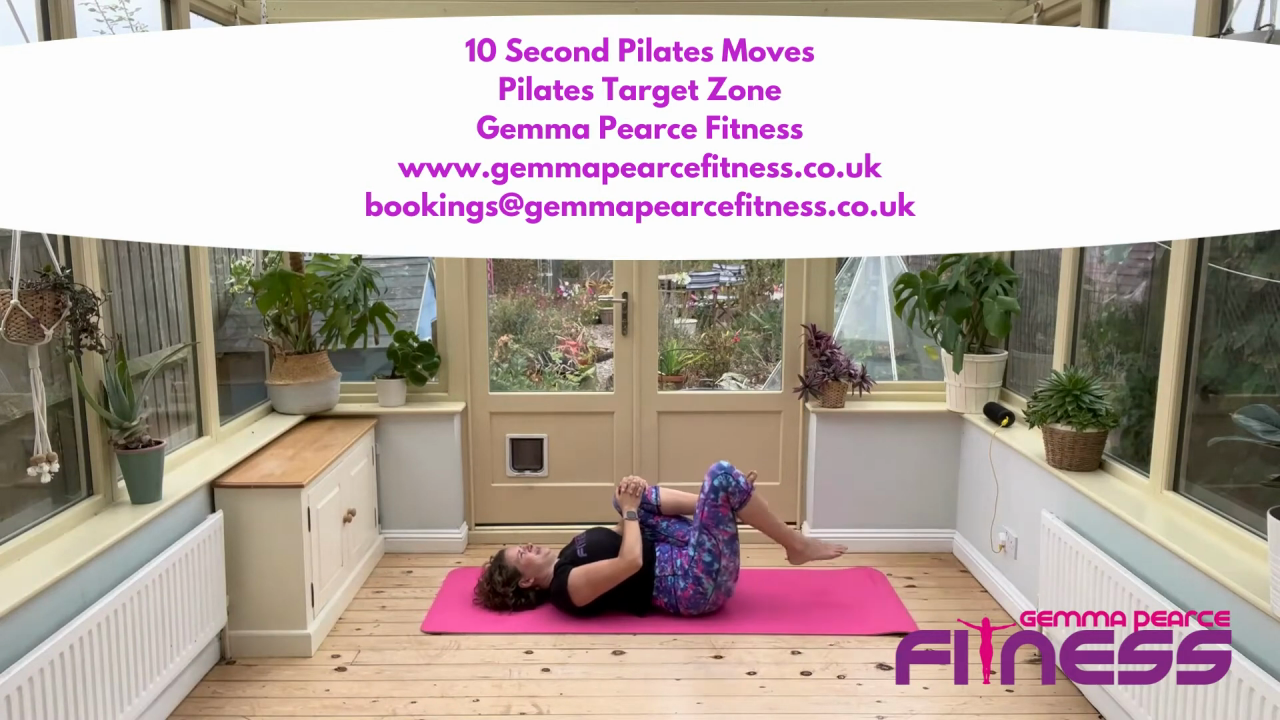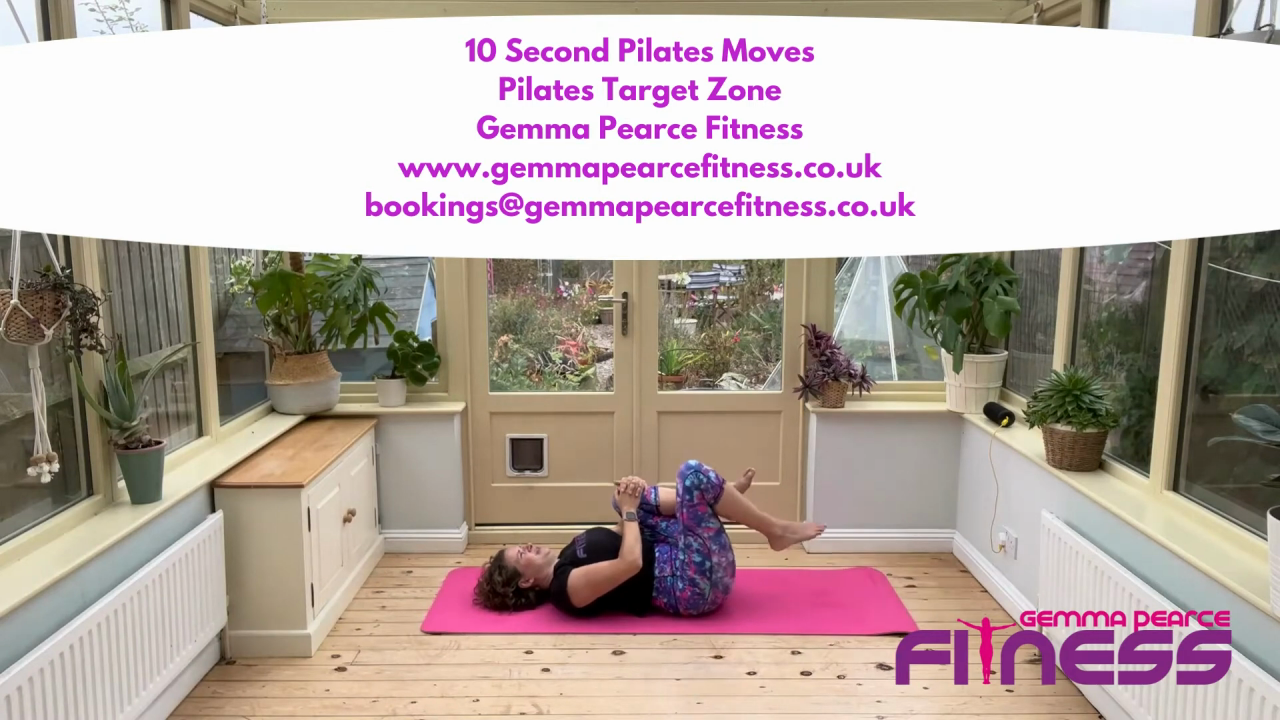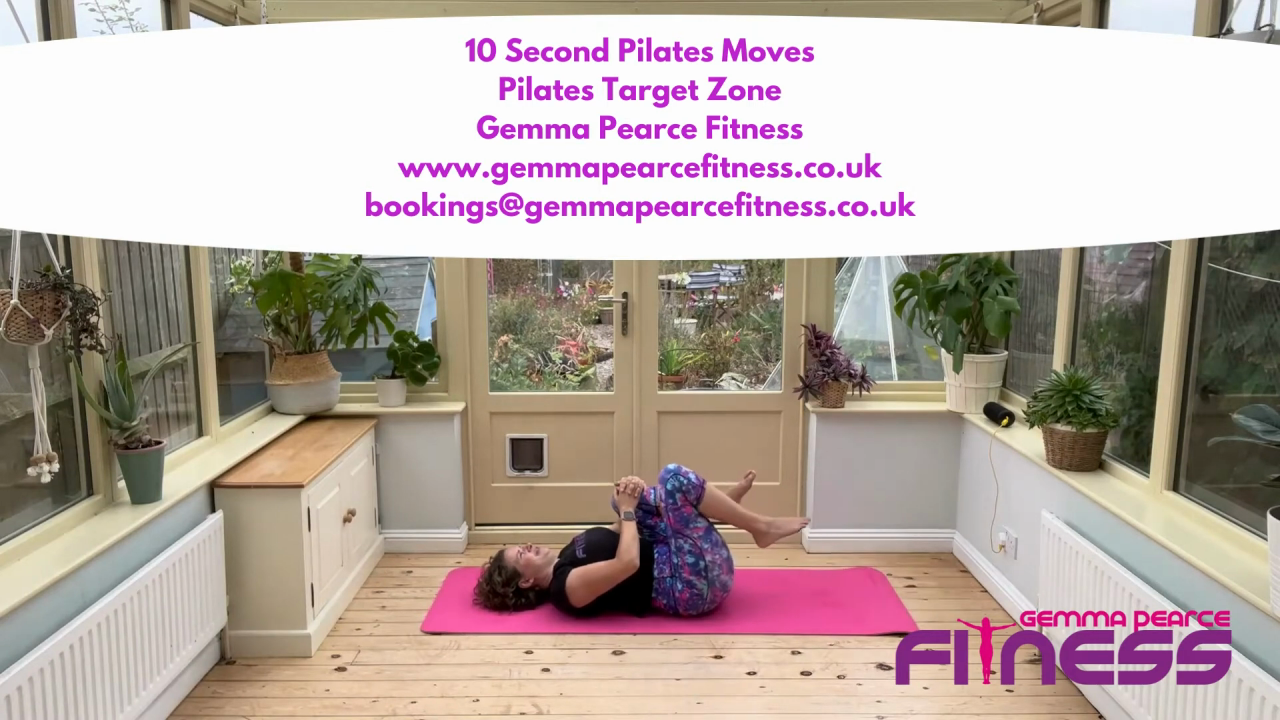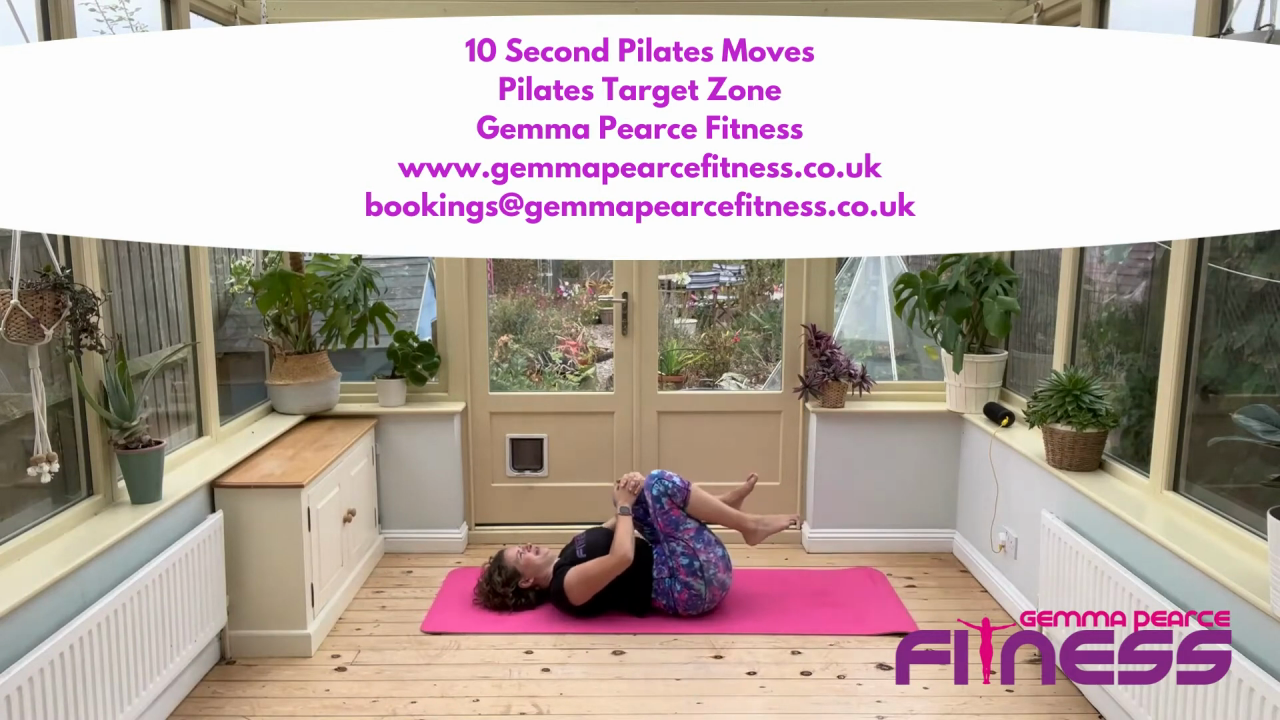
dt=0.2s
person 1, frame 1
left shoulder: (565, 559)
right shoulder: (568, 586)
left elbow: (620, 538)
right elbow: (631, 562)
left wrist: (629, 505)
right wrist: (630, 510)
left hip: (677, 558)
right hip: (695, 585)
right knee: (723, 474)
left ankle: (722, 501)
right ankle: (797, 545)
person 1, frame 2
left shoulder: (567, 559)
right shoulder: (569, 587)
left elbow: (618, 539)
right elbow: (630, 563)
left wrist: (630, 503)
right wrist: (629, 510)
left hip: (672, 560)
right hip: (693, 587)
left knee: (634, 497)
right knee: (693, 473)
left ankle: (723, 501)
right ankle: (777, 531)
person 1, frame 3
left shoulder: (565, 559)
right shoulder: (568, 588)
left elbow: (619, 538)
right elbow: (628, 563)
left wrist: (628, 504)
right wrist: (628, 509)
right hip: (693, 589)
right knee: (674, 476)
left ankle: (720, 504)
right ankle: (761, 526)
person 1, frame 4
left shoulder: (565, 558)
right shoulder: (566, 587)
left elbow: (616, 529)
right elbow: (622, 557)
left wrist: (628, 498)
right wrist: (625, 505)
left hip: (683, 565)
right hip: (694, 588)
left knee: (647, 490)
right knee: (660, 482)
left ankle: (723, 507)
right ankle: (750, 524)
